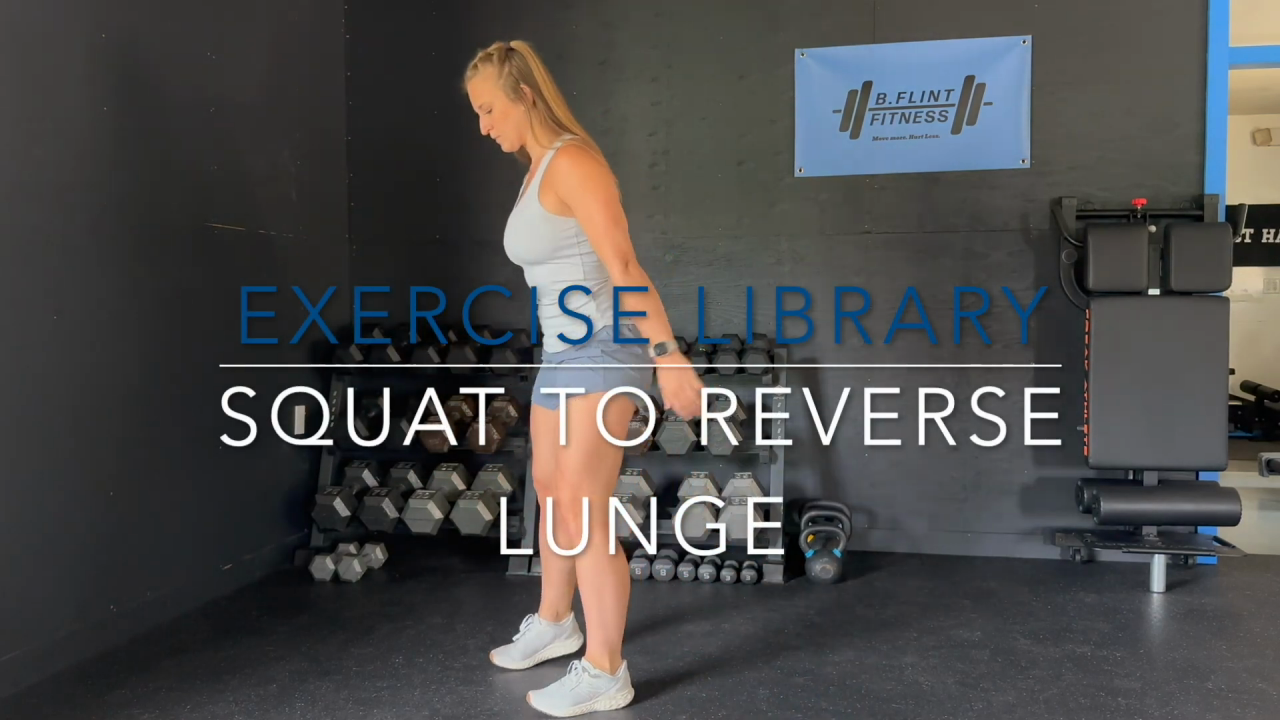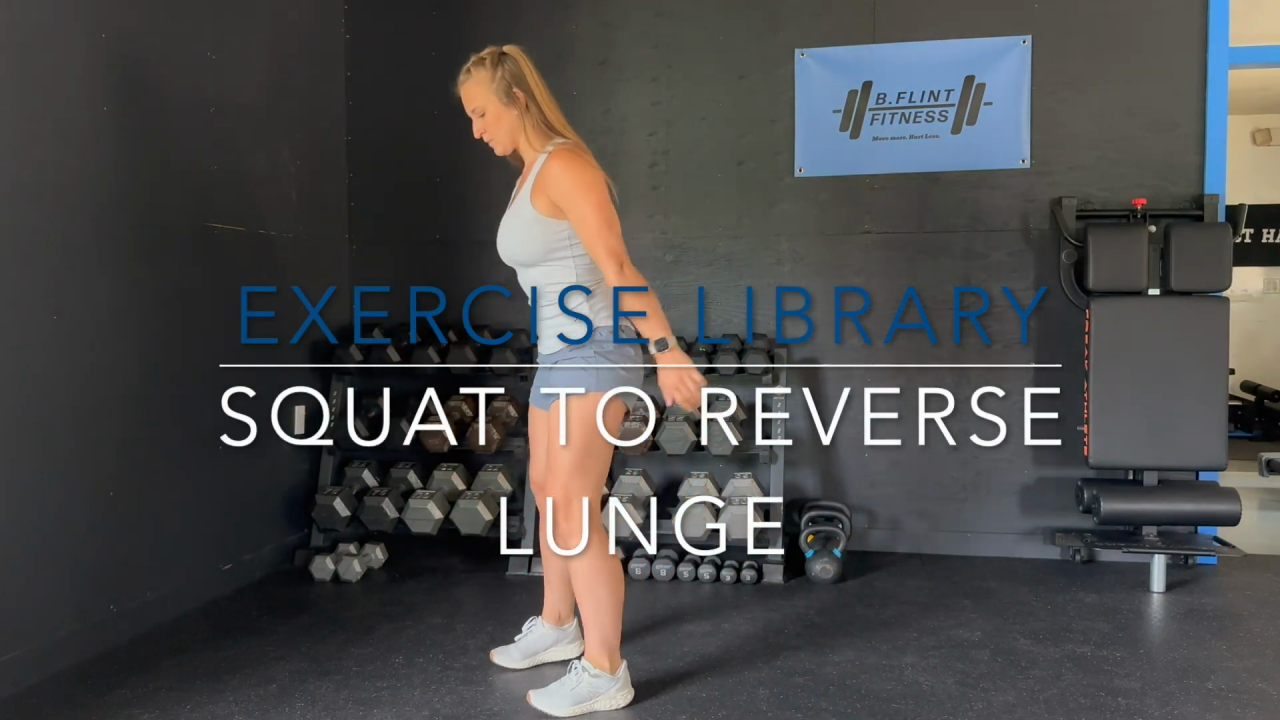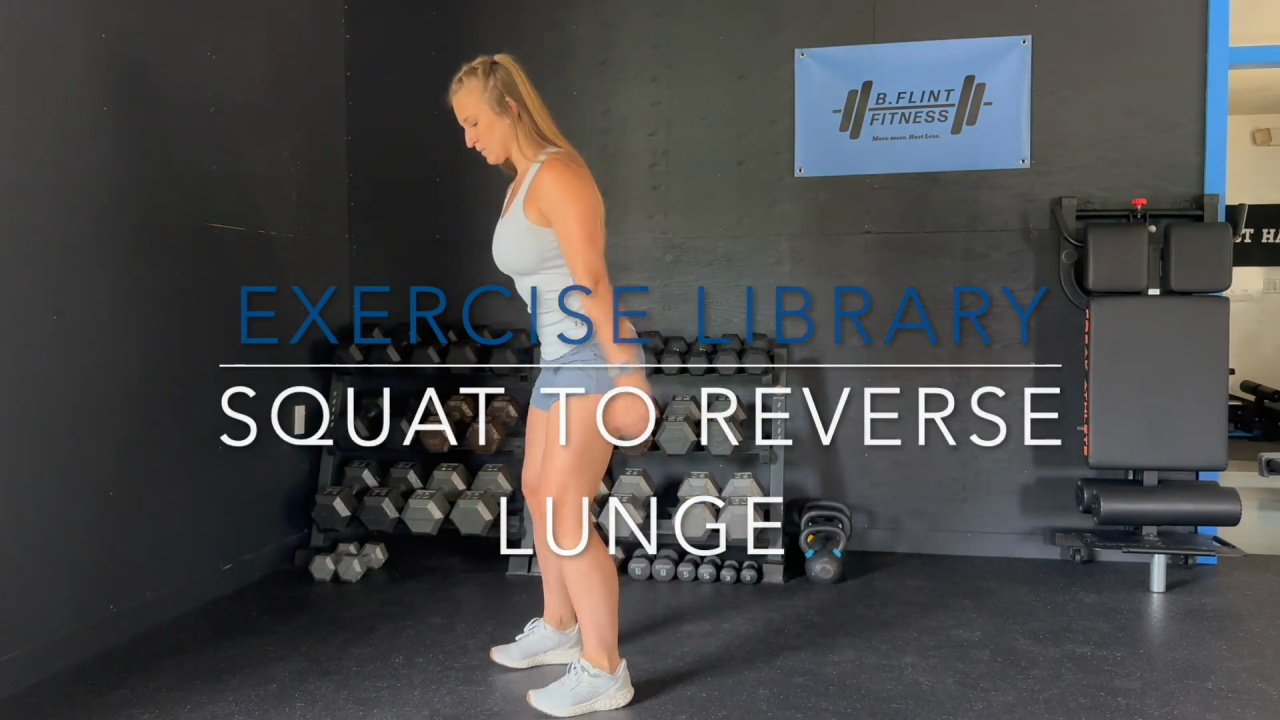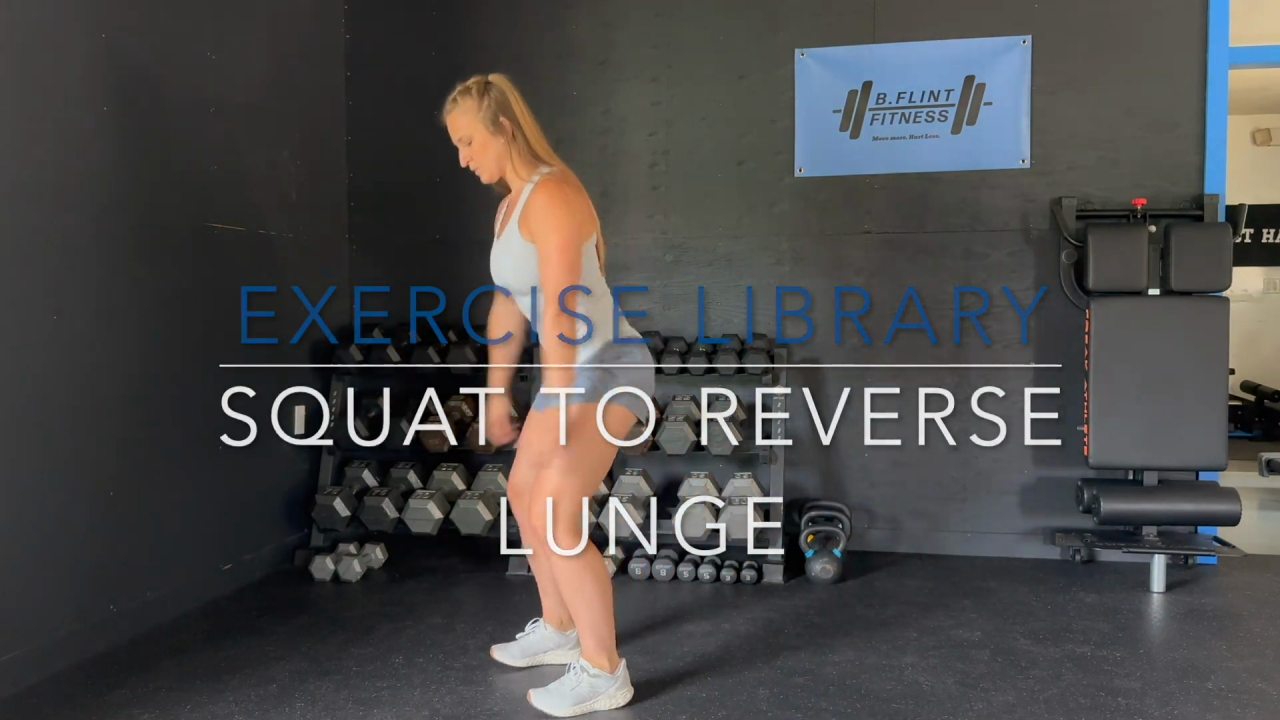
dt=0.1s
person 1, frame 1
left shoulder: (574, 162)
right shoulder: (540, 171)
left elbow: (624, 267)
left wrist: (668, 357)
left hip: (599, 356)
right hip: (565, 356)
left knee: (580, 513)
right knee: (550, 493)
right ankle: (554, 623)
person 1, frame 2
left shoulder: (566, 165)
right shoulder: (532, 174)
left elbow: (618, 267)
left wrist: (668, 352)
left hip: (592, 356)
right hip: (561, 356)
left knee: (572, 514)
right knee: (547, 496)
right ankle: (557, 625)
person 1, frame 3
left shoulder: (557, 174)
right shoulder: (521, 184)
left elbow: (594, 286)
left wrist: (624, 378)
left hip: (596, 363)
right hip: (564, 361)
left knee: (562, 512)
right knee: (541, 497)
right ankle: (559, 629)
person 1, frame 4
left shoulder: (551, 193)
right shoulder: (510, 206)
left elbow: (562, 309)
right elbow: (507, 307)
left wrist: (563, 410)
right wrist: (498, 392)
left hip: (606, 369)
right hip: (573, 371)
left knee: (555, 517)
right knee: (524, 497)
right ankle: (557, 629)
